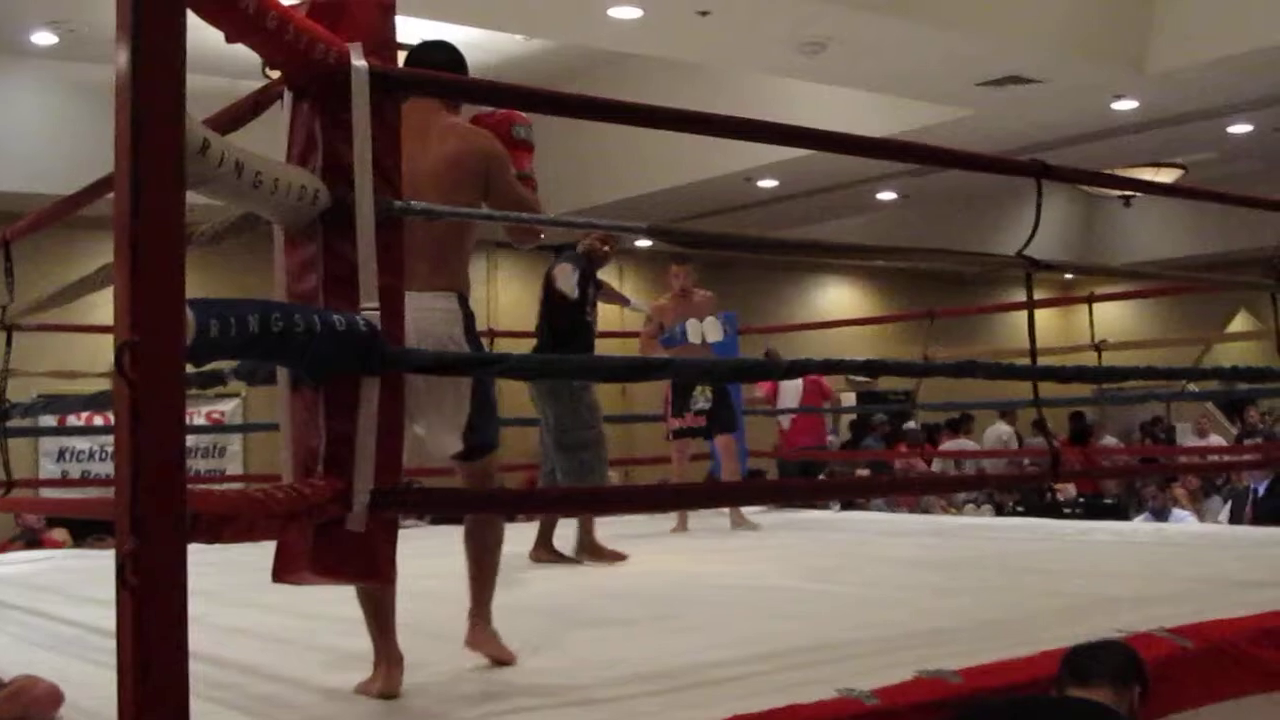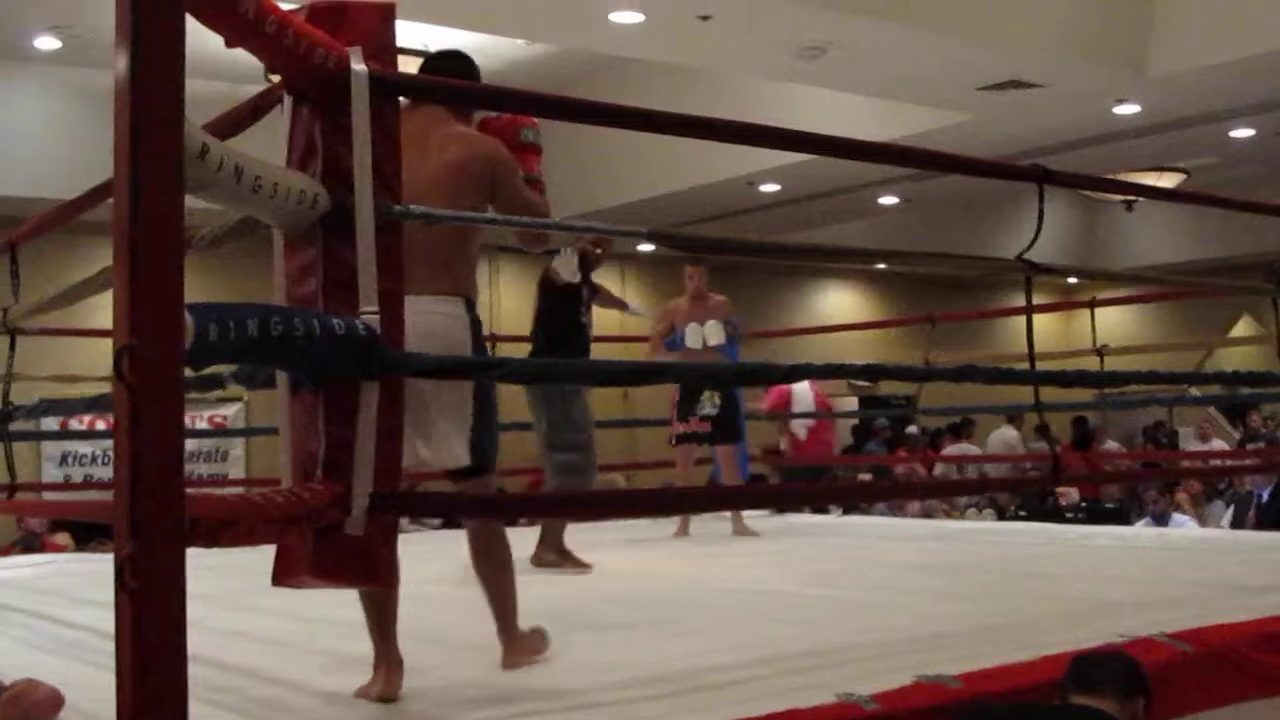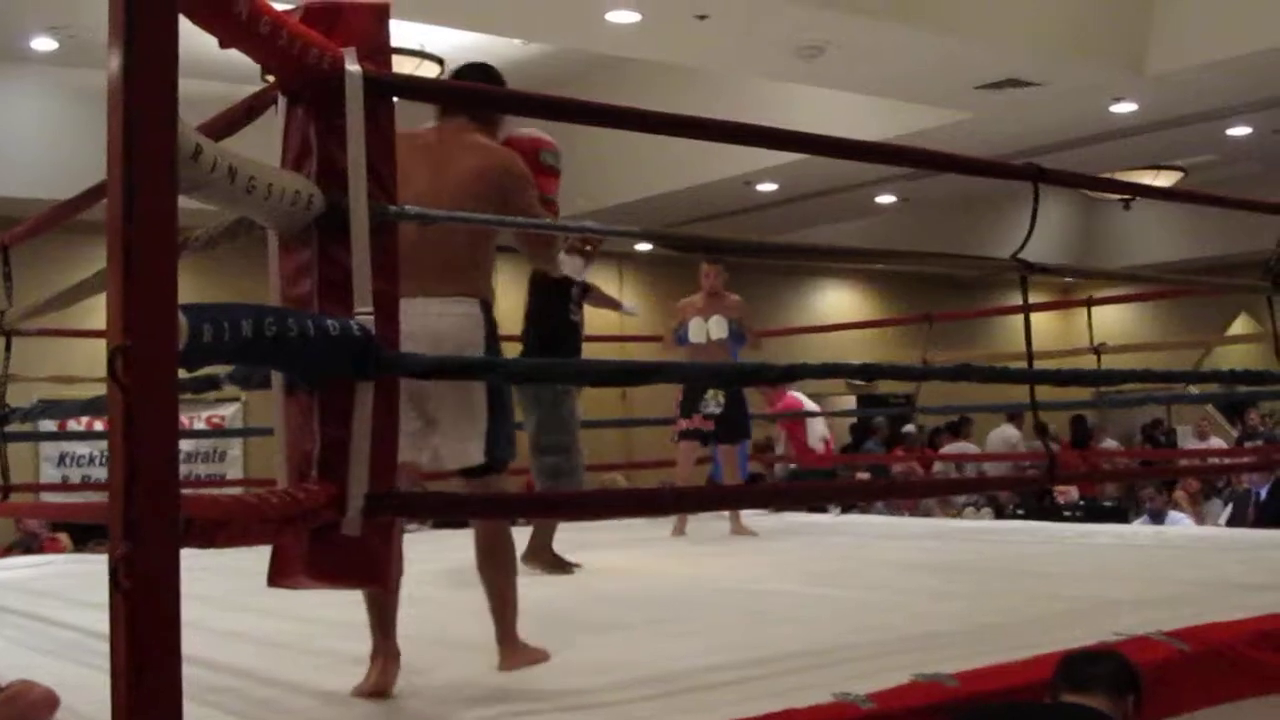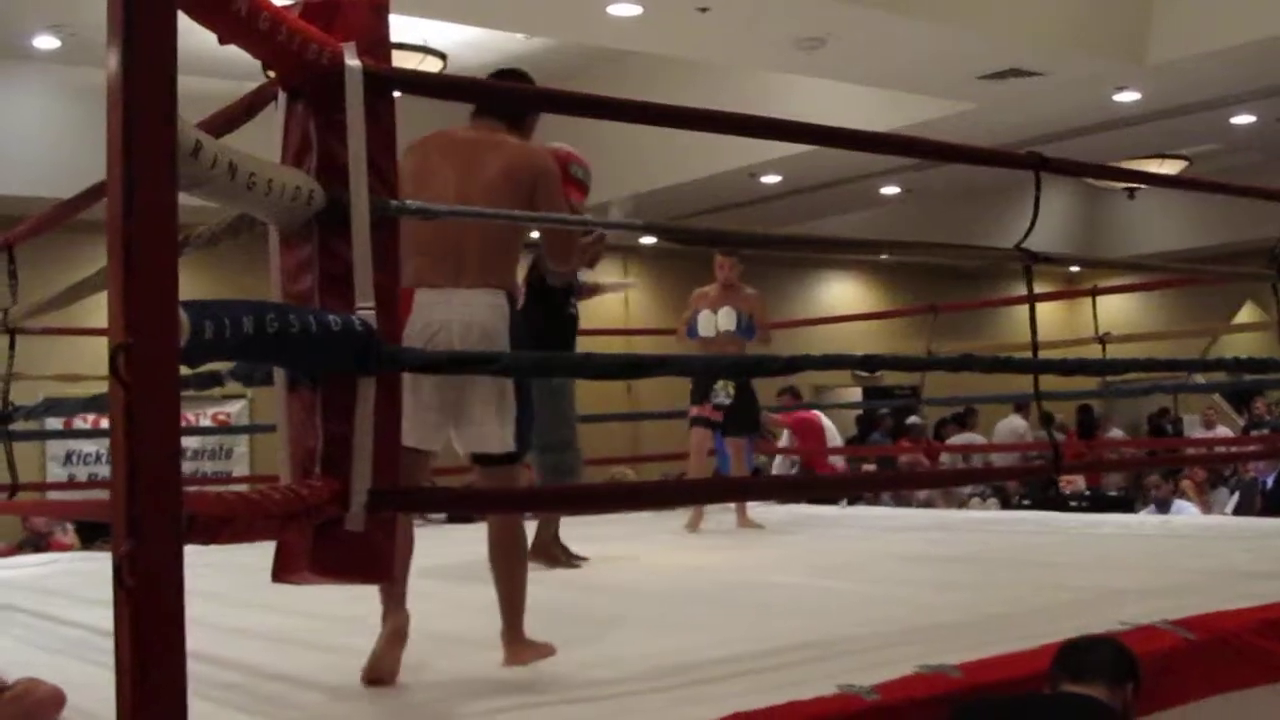
dt=0.2s
person 1, frame 1
right shoulder: (477, 145)
right elbow: (527, 232)
right wrist: (521, 167)
right hip: (441, 319)
right knee: (481, 472)
left ankle: (386, 660)
right ankle: (481, 620)
person 1, frame 2
right shoulder: (483, 150)
right elbow: (537, 234)
right wrist: (528, 171)
right hip: (446, 323)
right knee: (478, 490)
left ankle: (386, 663)
right ankle: (512, 633)
person 1, frame 3
left shoulder: (392, 152)
right shoulder: (500, 162)
right elbow: (545, 254)
right wrist: (543, 193)
left hip: (393, 323)
right hip: (462, 325)
right knee: (486, 494)
left ankle: (383, 655)
right ankle: (509, 642)
person 1, frame 4
left shoulder: (419, 152)
right shoulder: (533, 162)
left elbow: (393, 239)
right elbow: (563, 259)
right wrist: (570, 201)
left hip: (418, 312)
right hip: (487, 315)
left knee: (402, 477)
right knee: (501, 485)
left ankle: (393, 618)
right ankle: (515, 637)
person 2, frame 1
left shoulder: (587, 276)
right shoulder: (573, 261)
left elbow: (601, 290)
right elbow: (561, 271)
left wrist: (630, 303)
right wrist: (562, 278)
left hip: (562, 376)
right hip: (560, 374)
left knee: (559, 460)
right knee: (584, 454)
left ankle: (543, 543)
right ankle: (587, 541)
person 2, frame 2
left shoulder: (582, 281)
right shoulder: (567, 266)
left elbow: (597, 294)
right elbow: (557, 269)
left wrist: (628, 308)
right wrist: (563, 269)
left hip: (564, 379)
left knee: (564, 461)
right knee: (574, 458)
left ankle: (546, 546)
right ankle: (553, 543)
person 2, frame 3
left shoulder: (572, 285)
right shoulder: (555, 273)
left elbow: (589, 293)
right elbow: (548, 268)
left wrist: (621, 307)
right wrist: (562, 262)
left hip: (557, 379)
right hip: (544, 379)
left knee: (559, 463)
right knee: (560, 462)
left ankle: (541, 547)
right ankle: (538, 547)
person 2, frame 4
left shoulder: (559, 269)
right shoulder: (549, 261)
left elbow: (576, 288)
right elbow: (560, 274)
left wrist: (606, 286)
right wrist: (601, 237)
left hip: (550, 371)
right hip: (541, 372)
left knee: (559, 459)
right knee: (558, 458)
left ankle: (550, 539)
right ankle: (543, 543)
person 3, frame 1
left shoulder: (708, 299)
right shoulder: (660, 308)
left elbow: (721, 330)
right elbow: (645, 347)
left wrist: (719, 332)
right wrist: (671, 340)
right hip: (681, 381)
left knee: (727, 445)
right knee: (680, 450)
left ankle: (735, 512)
right ankle: (682, 517)
person 3, frame 2
left shoulder: (722, 304)
right shoulder: (672, 310)
left elbow: (737, 335)
right elbow: (654, 347)
left wrist: (729, 337)
right wrist: (676, 344)
left hip: (720, 383)
right hip: (690, 385)
left knee: (728, 455)
right knee: (685, 456)
left ankle: (738, 520)
right ankle: (684, 522)
person 3, frame 3
left shoulder: (737, 305)
right shoulder: (685, 306)
left elbow: (754, 342)
right elbow: (669, 341)
left wrist: (737, 336)
right wrist: (682, 338)
left hip: (726, 382)
right hip: (696, 383)
left knee: (729, 454)
right knee: (686, 453)
left ankle: (736, 521)
right ankle: (681, 518)
person 3, frame 4
left shoulder: (752, 298)
right shoulder: (699, 296)
left elbow: (766, 337)
right elbow: (681, 331)
left wrist: (746, 330)
right wrist: (693, 330)
left hip: (736, 375)
right hip: (706, 373)
left knee: (738, 447)
right knee: (699, 441)
left ankle: (742, 514)
right ankle: (697, 508)
